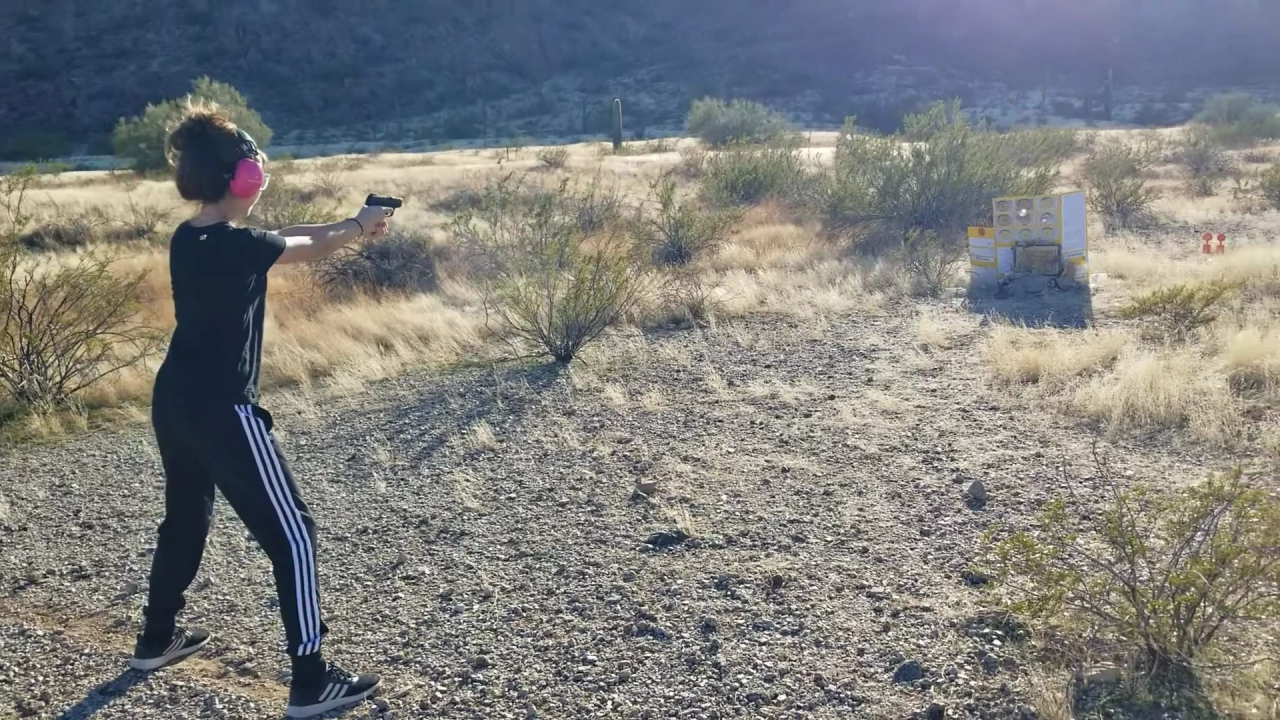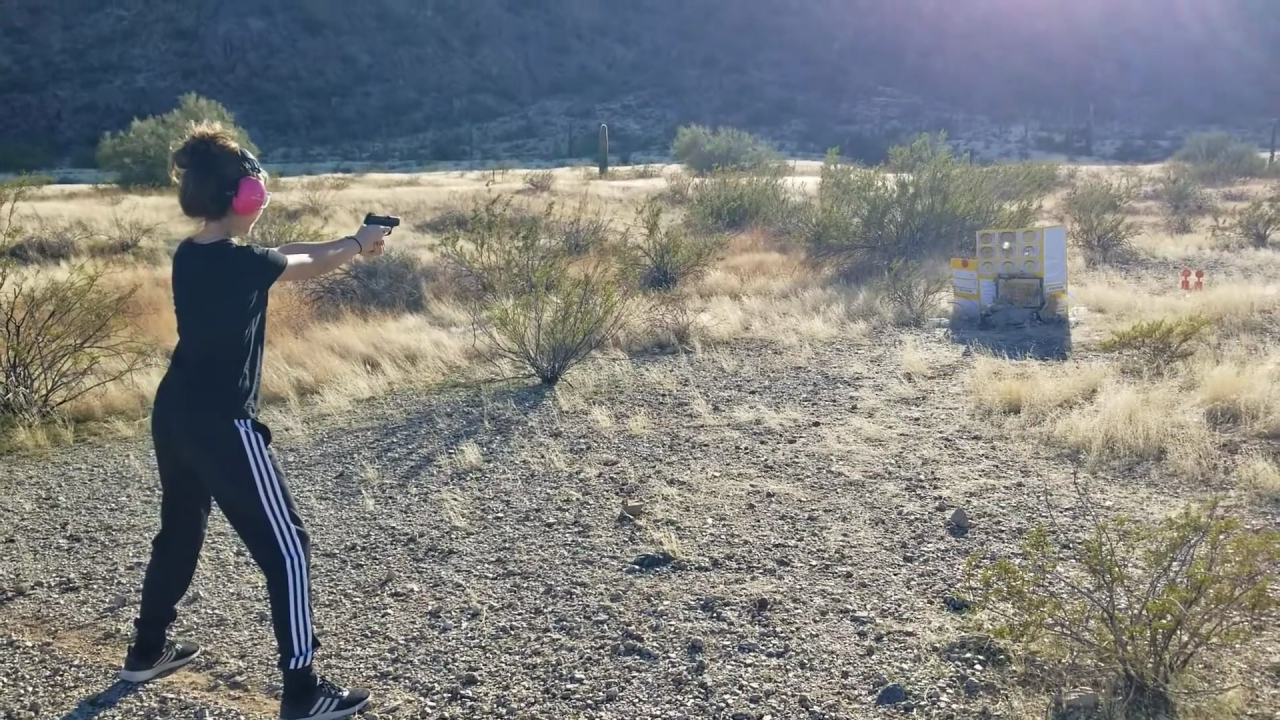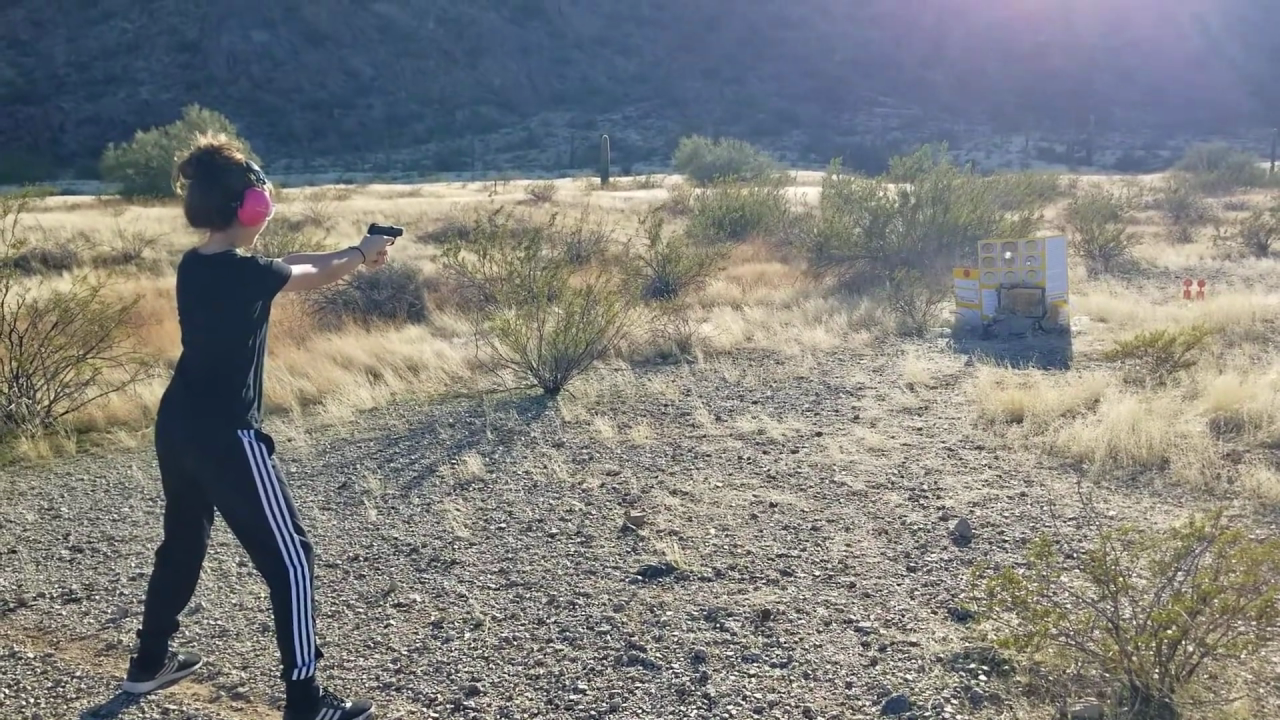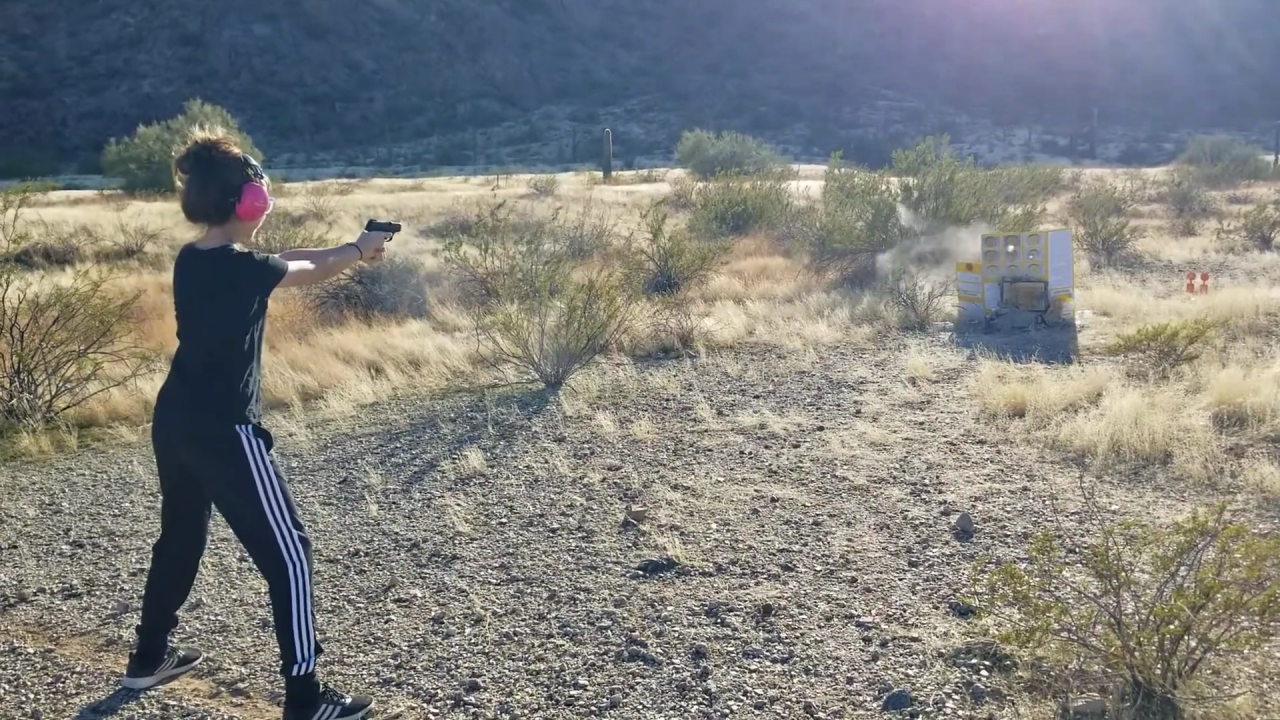
dt=1s
person 1, frame 1
left shoulder: (188, 238)
right shoulder: (238, 246)
left elbow: (285, 236)
right elbow: (310, 247)
left wrist: (350, 224)
right wrist: (359, 225)
left hip: (174, 400)
right hip: (221, 411)
left knee: (185, 516)
right knee: (291, 535)
left ankle: (156, 638)
person 1, frame 2
left shoulder: (189, 255)
right shoulder: (240, 263)
left elbow: (285, 254)
right elbow: (308, 265)
left wrist: (348, 242)
right wrist: (358, 244)
left hip: (174, 414)
right hip: (222, 425)
left knee: (179, 530)
right knee: (286, 549)
left ankle: (147, 650)
person 1, frame 3
left shoulder: (193, 266)
right shoulder: (244, 274)
left elbow: (290, 265)
right elbow: (313, 275)
left wrist: (351, 252)
right wrist: (362, 254)
left hip: (177, 425)
right hip: (226, 437)
left knee: (183, 541)
right knee: (289, 561)
left ankle: (149, 662)
person 1, frame 4
left shoulder: (190, 260)
right shoulder: (240, 269)
left elbow: (285, 259)
right elbow: (308, 271)
left wrist: (348, 248)
right wrist: (359, 250)
left hip: (175, 421)
right hip: (224, 432)
left knee: (180, 537)
right knee: (288, 556)
left ankle: (149, 657)
